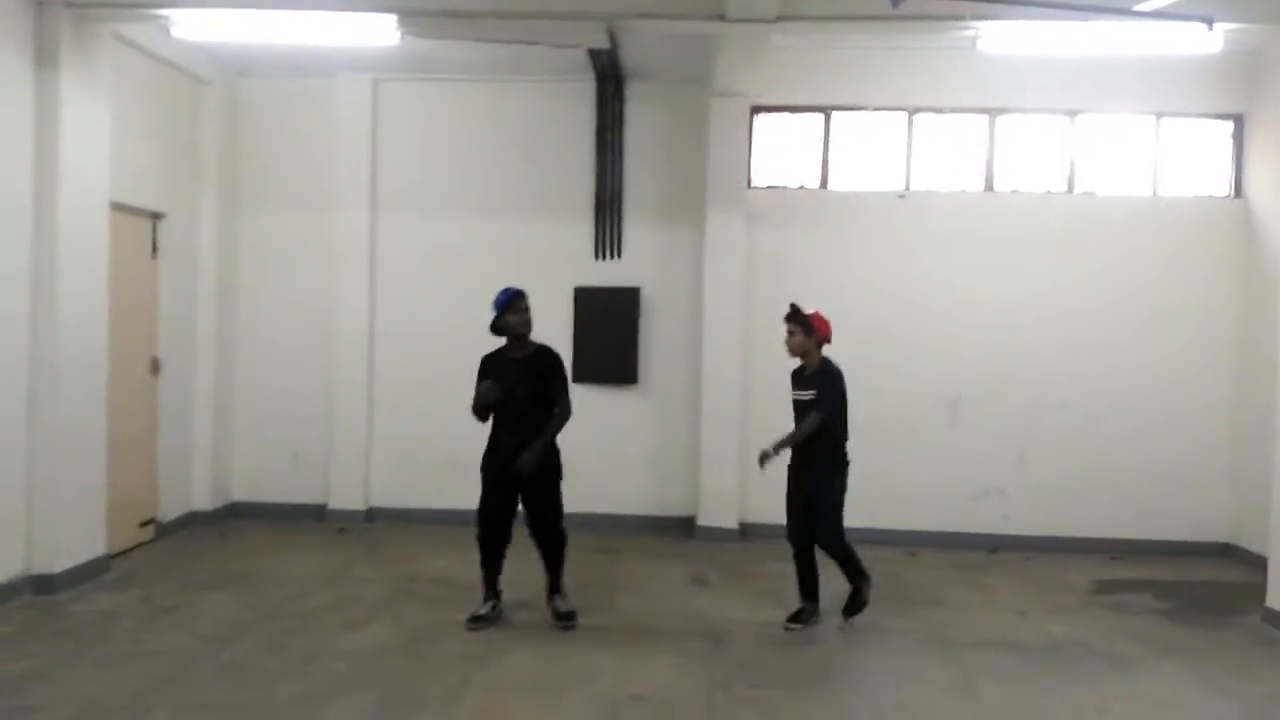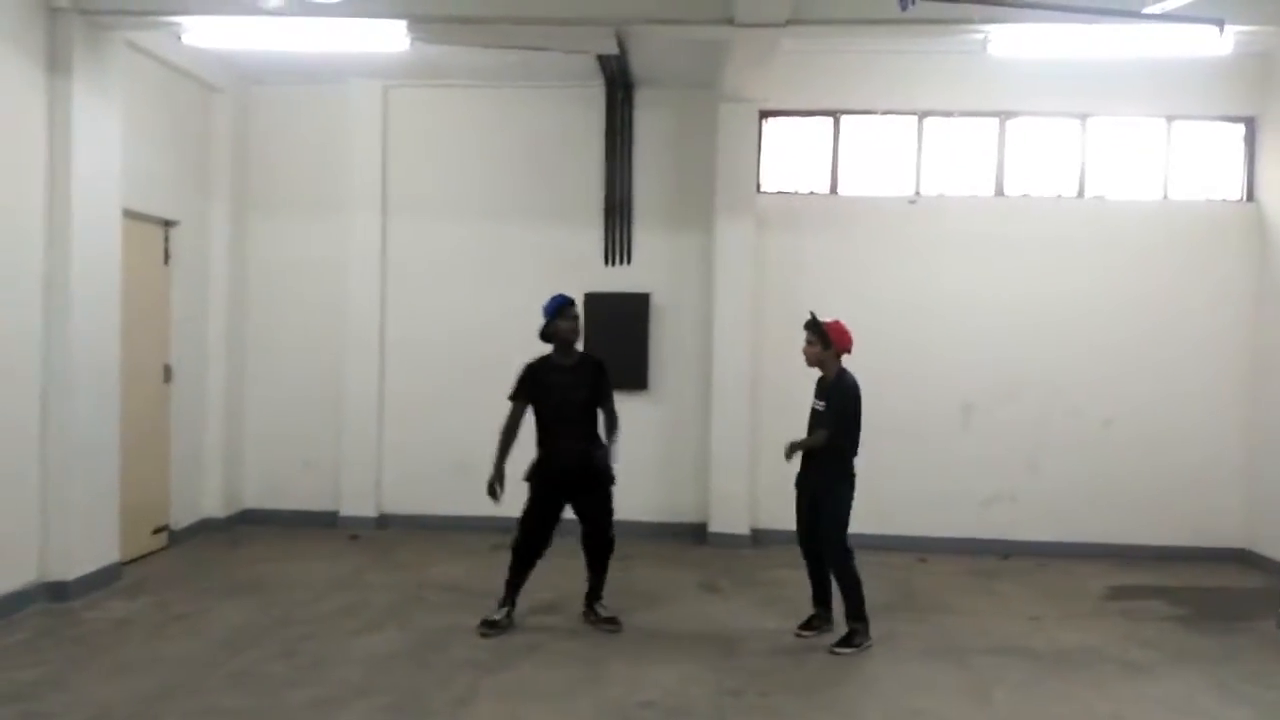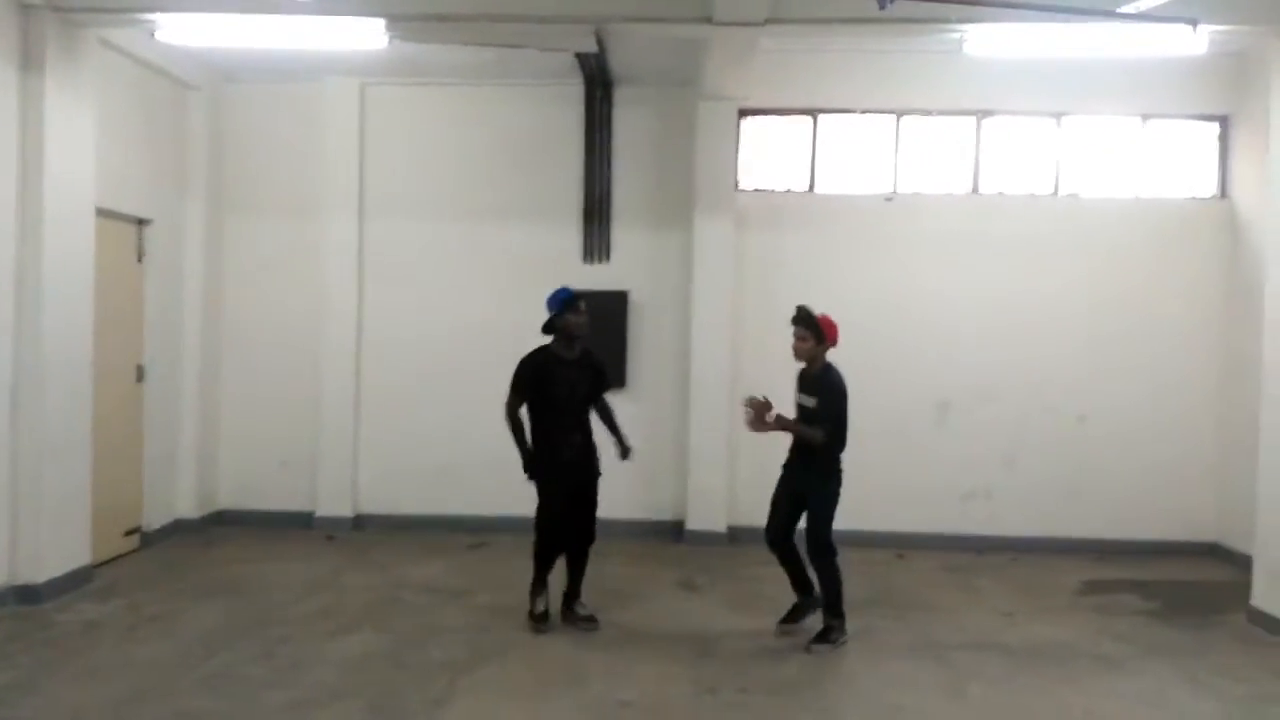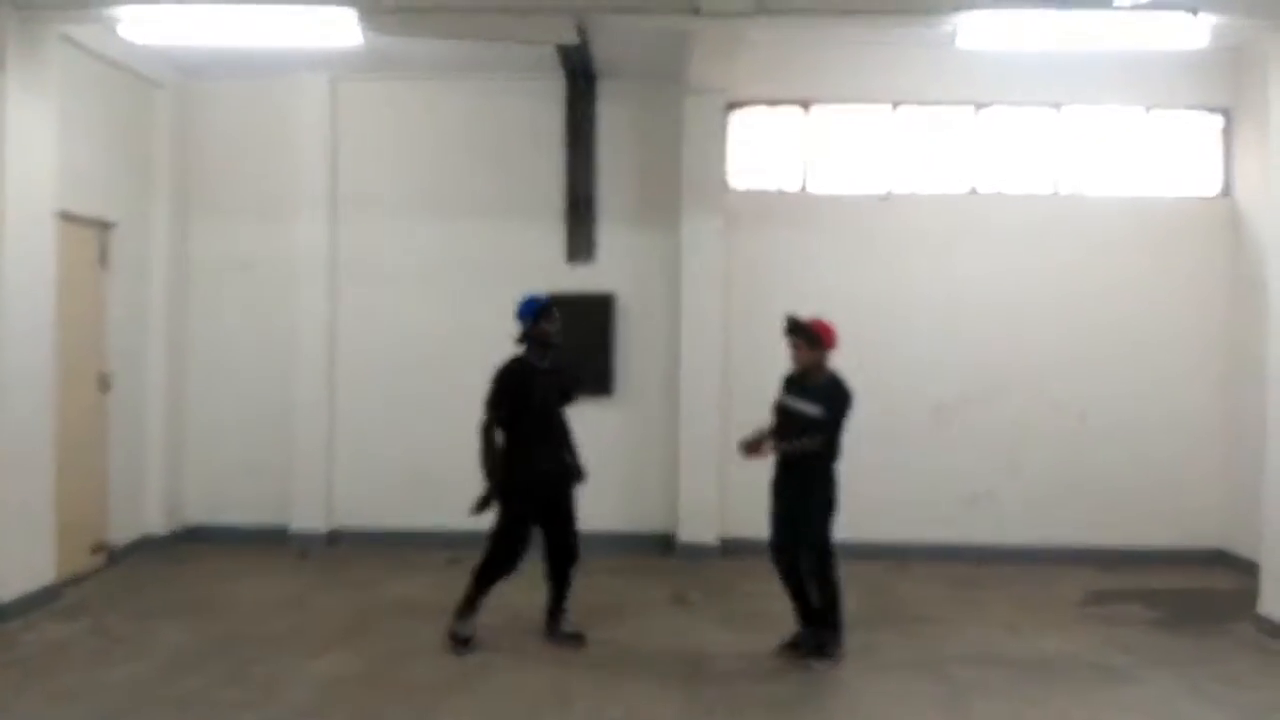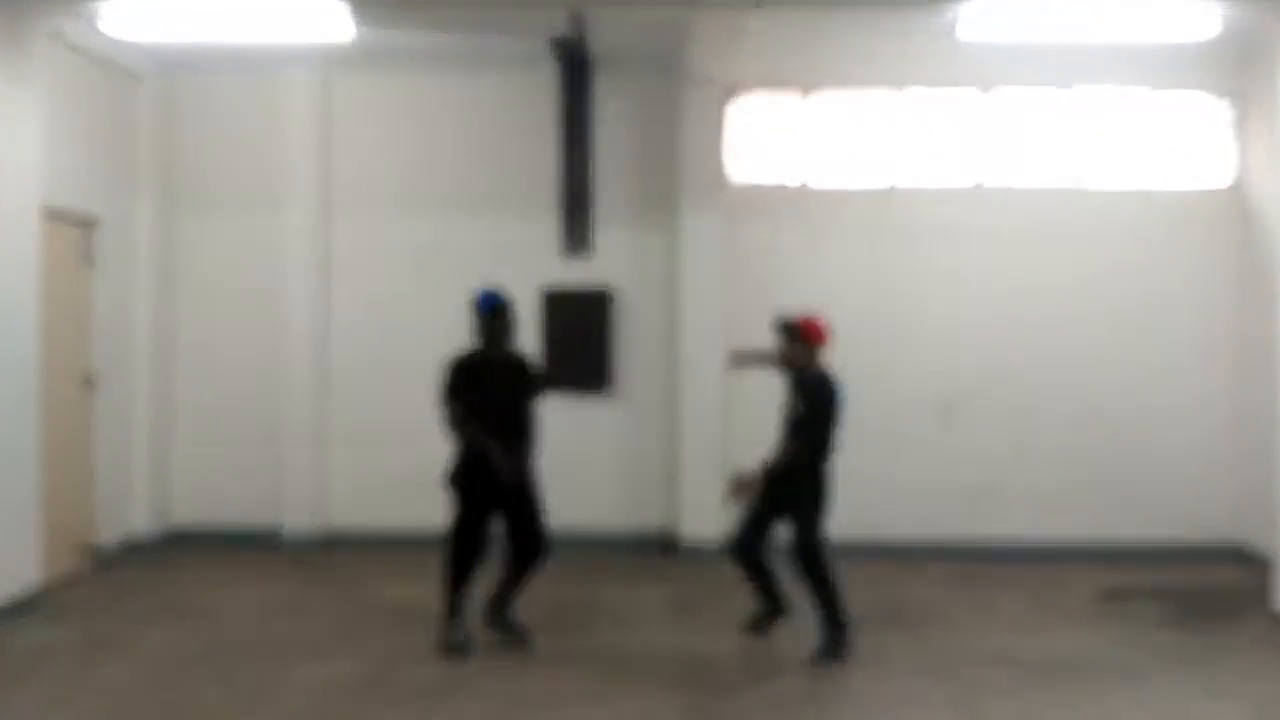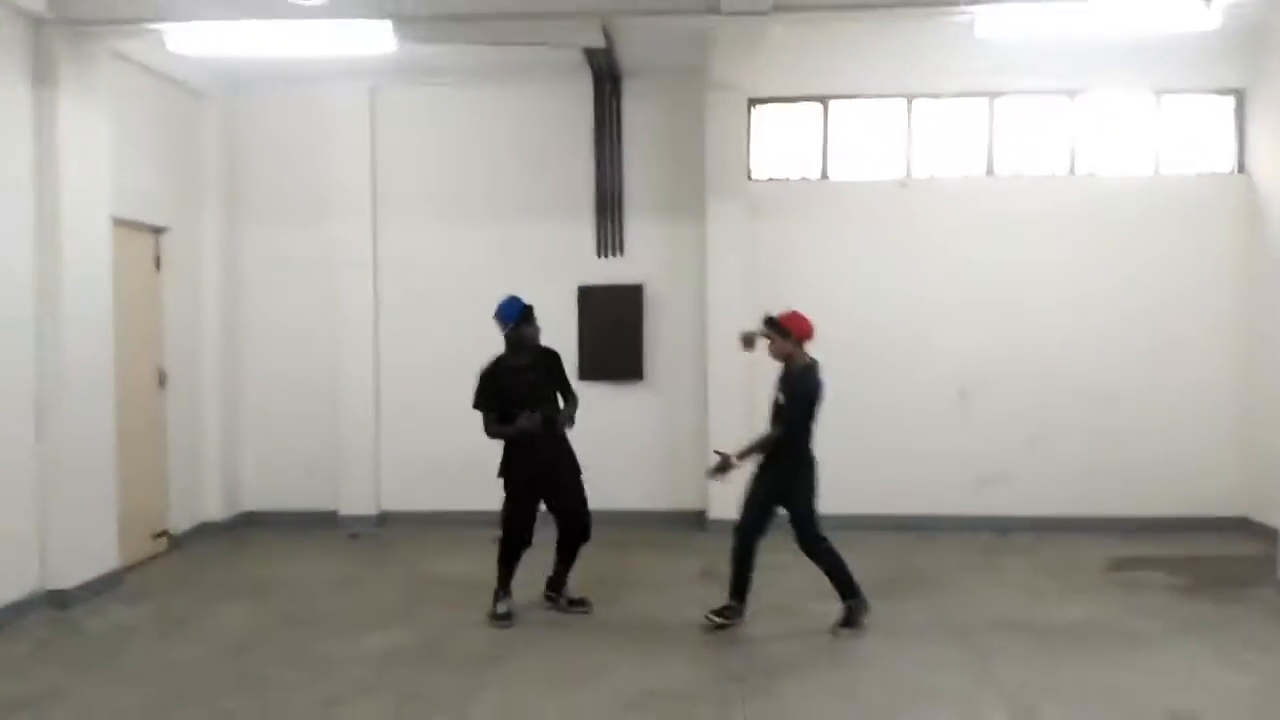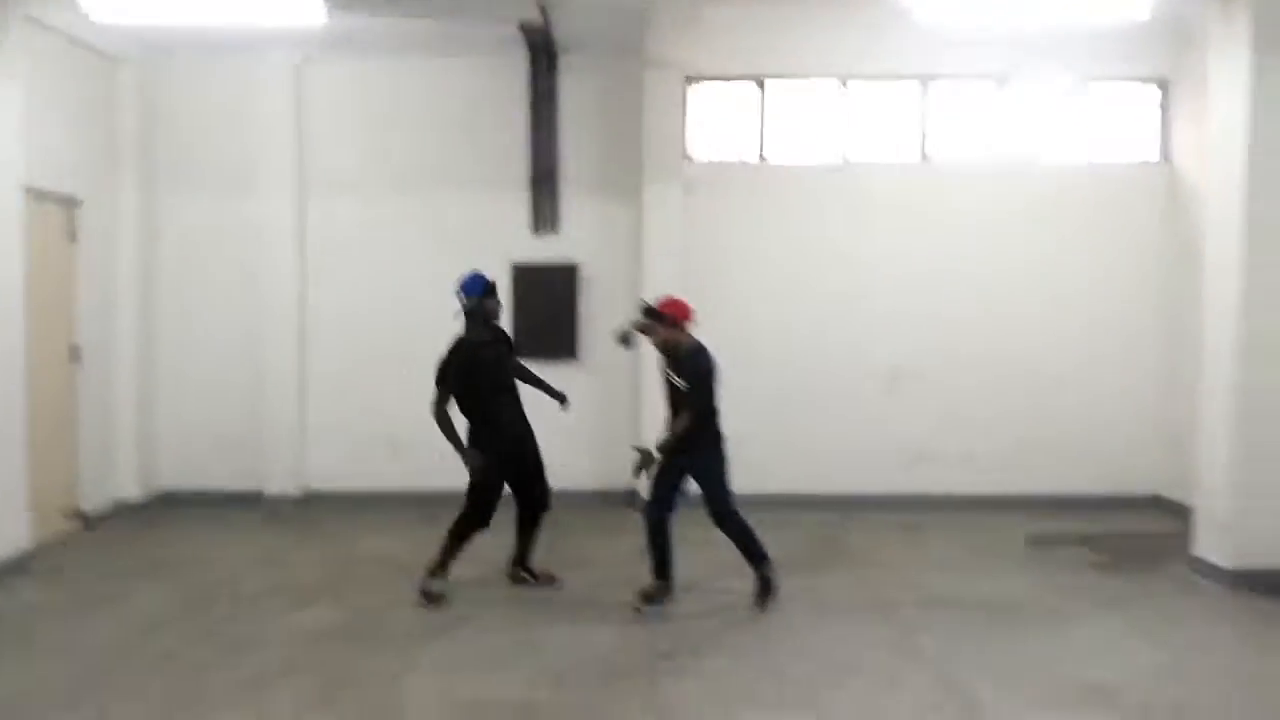
dt=0.3s
person 1, frame 1
left shoulder: (546, 359)
right shoulder: (491, 363)
left elbow: (563, 410)
right elbow: (481, 414)
left wrist: (536, 449)
right wrist: (482, 399)
left hip: (540, 459)
right hip: (499, 459)
left knee: (549, 529)
right knee: (491, 529)
left ankle: (557, 593)
right ankle: (491, 599)
person 1, frame 2
left shoulder: (594, 367)
right shoulder: (536, 372)
left elbow: (608, 412)
right elbow: (514, 419)
left wrist: (607, 443)
right wrist: (498, 467)
left hip: (591, 467)
right hip: (550, 468)
left knee: (600, 538)
right knee: (531, 537)
left ankle: (594, 602)
right ankle: (506, 606)
person 1, frame 3
left shoulder: (590, 362)
right shoulder: (535, 363)
right elbow: (513, 410)
left wrist: (619, 437)
right wrist: (526, 452)
left hip: (584, 459)
right hip: (549, 461)
left knee: (581, 533)
right knee: (552, 531)
left ankle: (572, 600)
right ankle: (539, 592)
person 1, frame 4
left shoulder: (558, 373)
right shoulder: (512, 374)
right elbow: (489, 430)
left wrist: (572, 458)
right wrist: (492, 485)
left hip: (553, 474)
right hip: (518, 479)
left knee: (564, 550)
right knee: (506, 553)
left ankle: (555, 619)
right ankle: (465, 613)
person 1, frame 5
left shoulder: (521, 366)
right shoulder: (466, 367)
left elbow: (526, 417)
right elbow: (456, 422)
left wrist: (523, 458)
right wrist: (495, 452)
left hip: (514, 468)
right hip: (479, 470)
left knee: (531, 542)
right knee: (467, 547)
left ankle: (499, 609)
right ankle: (454, 621)
person 1, frame 6
left shoulder: (548, 358)
right shoulder: (494, 375)
left elbow: (566, 391)
right elbow: (490, 428)
left wrist: (570, 411)
right wrist: (515, 428)
left hip: (559, 456)
right hip: (522, 462)
left knee: (577, 525)
right knee: (516, 531)
left ankle: (556, 588)
right ankle: (502, 596)
person 1, frame 7
left shoulder: (499, 337)
right shoulder: (460, 354)
right elbow: (440, 409)
left wrist: (549, 390)
right wrist: (463, 453)
left hip: (519, 434)
right hip: (487, 442)
left knee: (535, 499)
right knee: (478, 511)
left ankle: (521, 566)
right ankle: (436, 573)
person 2, frame 1
left shoulder: (830, 375)
right shoulder: (798, 375)
left elbow: (811, 423)
left wrist: (774, 449)
left hip: (829, 468)
right hip: (801, 467)
left knee: (828, 536)
right knee: (799, 538)
left ankle: (860, 580)
right ankle: (809, 603)
person 2, frame 2
left shoulder: (844, 388)
right shoulder: (824, 382)
left elbow: (822, 437)
left wrist: (794, 446)
right wrist: (803, 451)
left hip: (835, 481)
right hip: (812, 476)
left knee: (836, 551)
right knee: (810, 545)
left ankle: (859, 627)
right ankle: (822, 612)
person 2, frame 3
left shoulder: (832, 384)
right shoulder: (805, 375)
left elbow: (821, 436)
left wrist: (778, 423)
right wrist: (771, 417)
left hip: (822, 476)
right hip: (796, 470)
left knee: (819, 547)
right knee: (776, 535)
left ankle: (835, 623)
right ankle: (807, 597)
person 2, frame 4
left shoulder: (836, 392)
right shoulder: (792, 381)
left elbow: (817, 443)
left wrist: (772, 448)
right wrist: (762, 439)
left hip: (816, 486)
right hip: (785, 481)
left knee: (817, 559)
right knee: (785, 555)
left ankle: (831, 635)
right ankle: (809, 626)
person 2, frame 5
left shoulder: (820, 390)
right shoulder: (801, 374)
left elbow: (795, 444)
right elbow: (779, 360)
left wrist: (755, 479)
right wrist: (751, 358)
left hip: (804, 483)
right hip: (778, 478)
left knee: (809, 558)
right knee: (744, 545)
left ankle: (837, 634)
right ankle: (772, 605)
person 2, frame 6
left shoulder: (805, 383)
right shoulder: (793, 367)
left elbow: (778, 432)
right elbow: (777, 336)
left wrist: (735, 459)
right wrist: (756, 334)
left hip: (796, 471)
right hip: (772, 466)
left knee: (810, 539)
right knee: (745, 533)
left ankle: (854, 602)
right ankle: (736, 604)
person 2, frame 7
left shoulder: (699, 363)
right shoulder: (673, 348)
left elbow: (688, 417)
right elbow: (653, 327)
left wrist: (657, 451)
right wrist: (634, 329)
left hip: (704, 448)
right hip: (676, 446)
left knee: (723, 512)
right knee: (656, 511)
left ankle: (763, 568)
right ankle: (662, 582)
